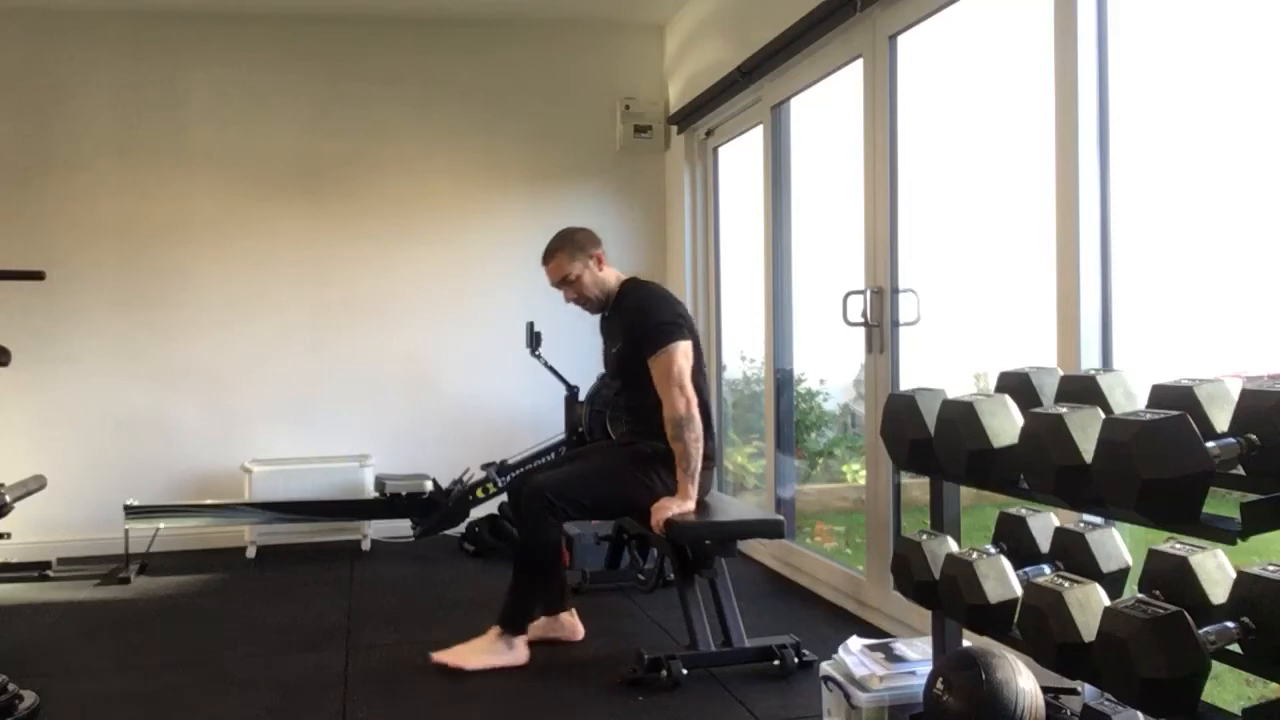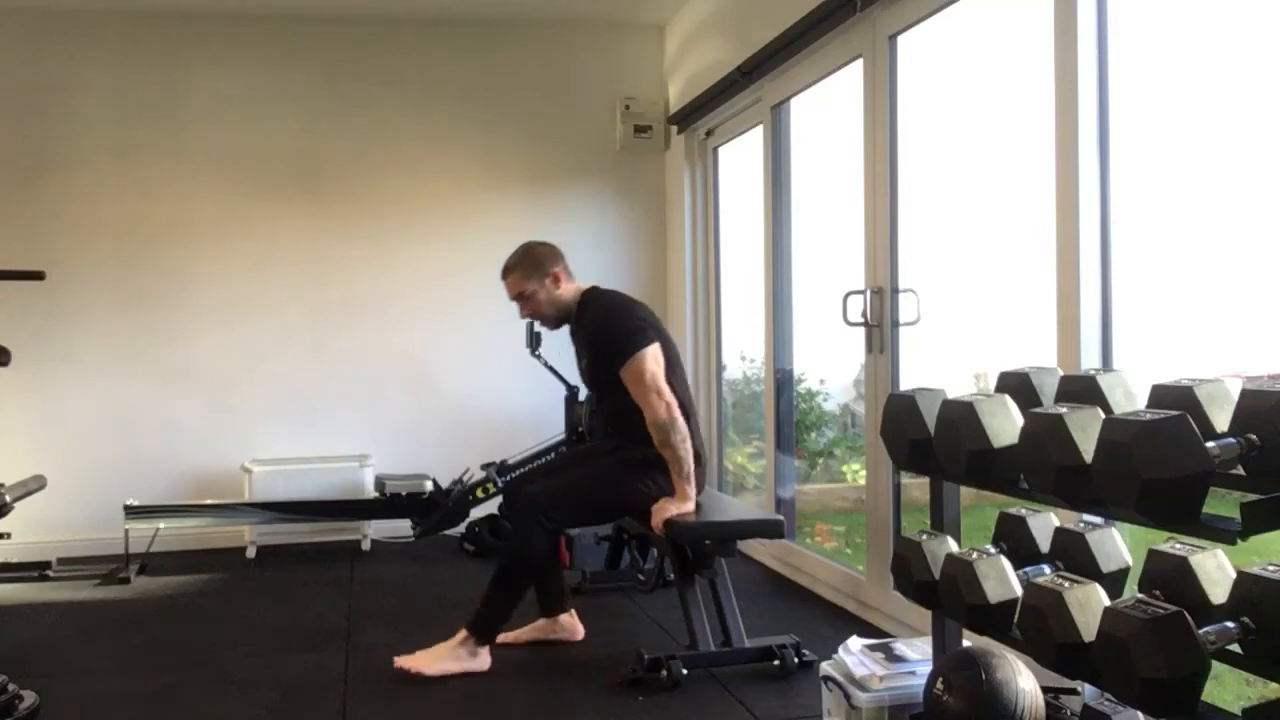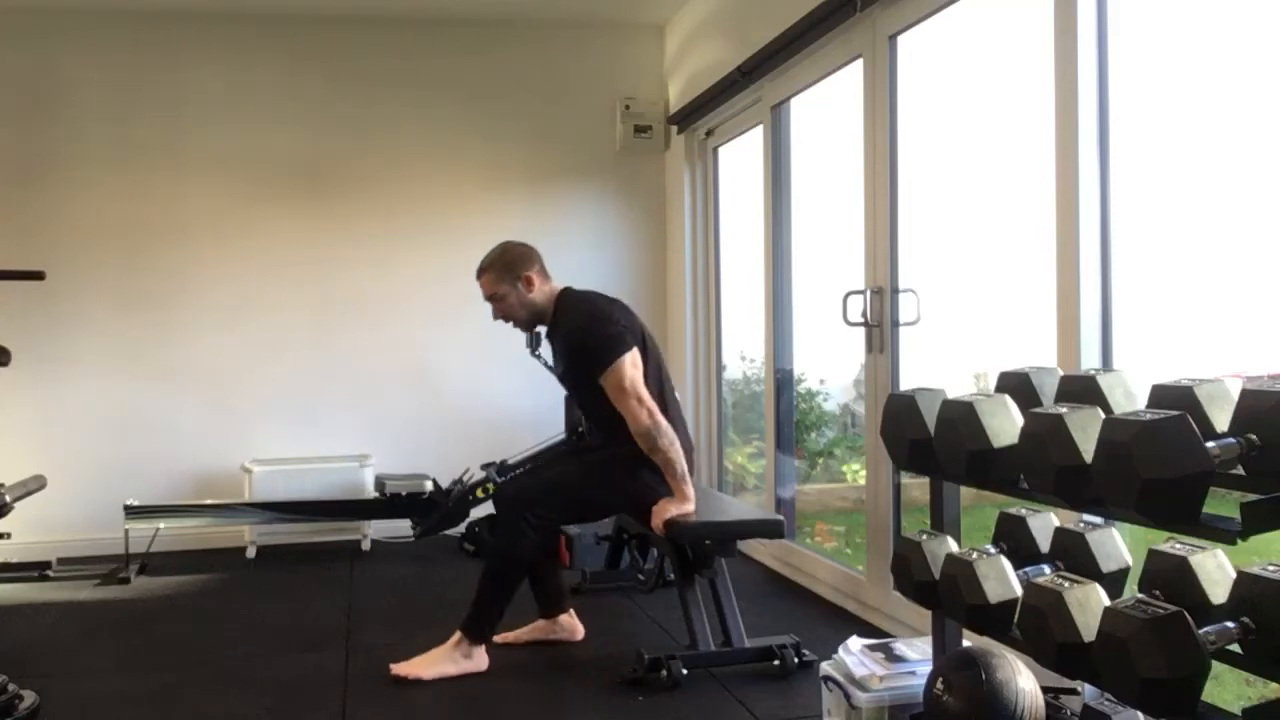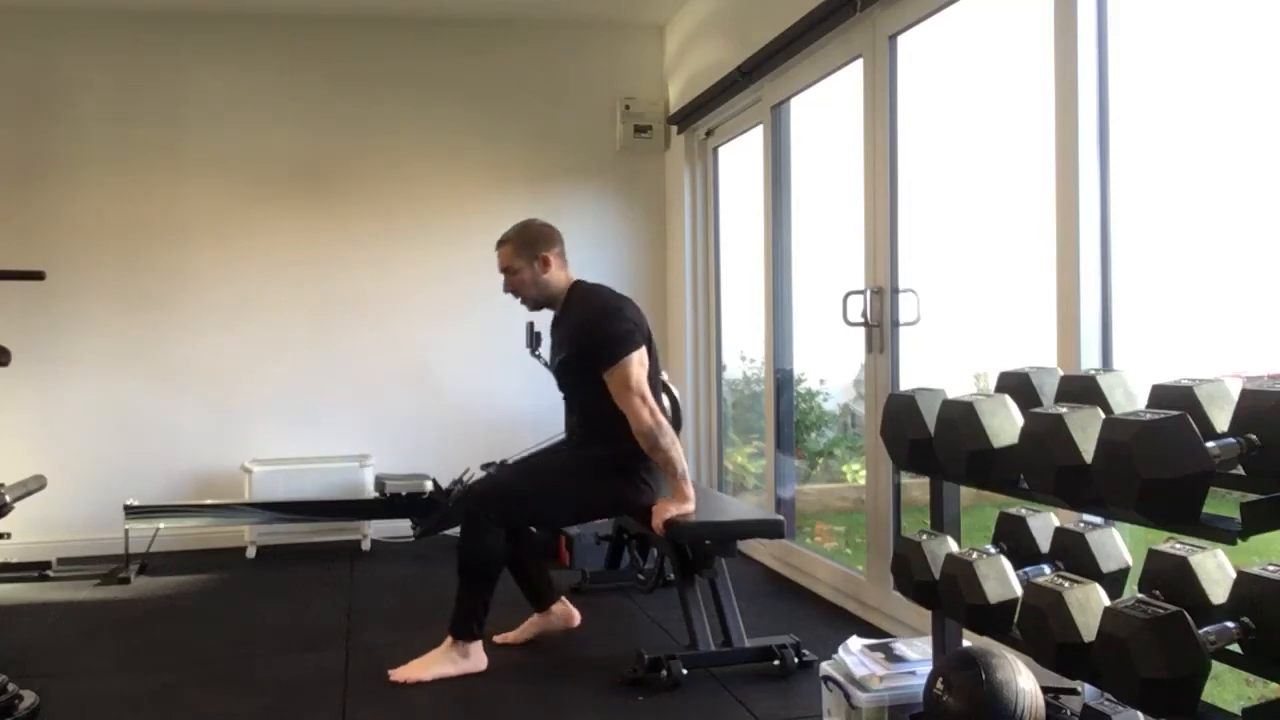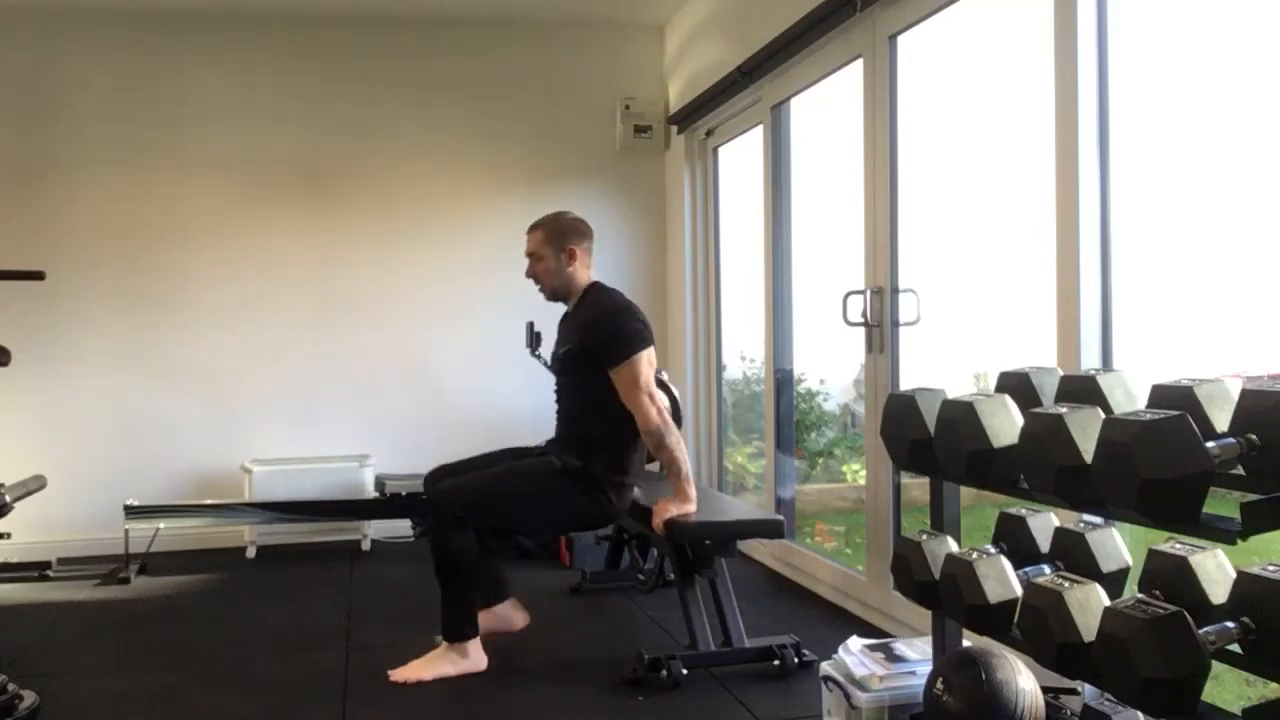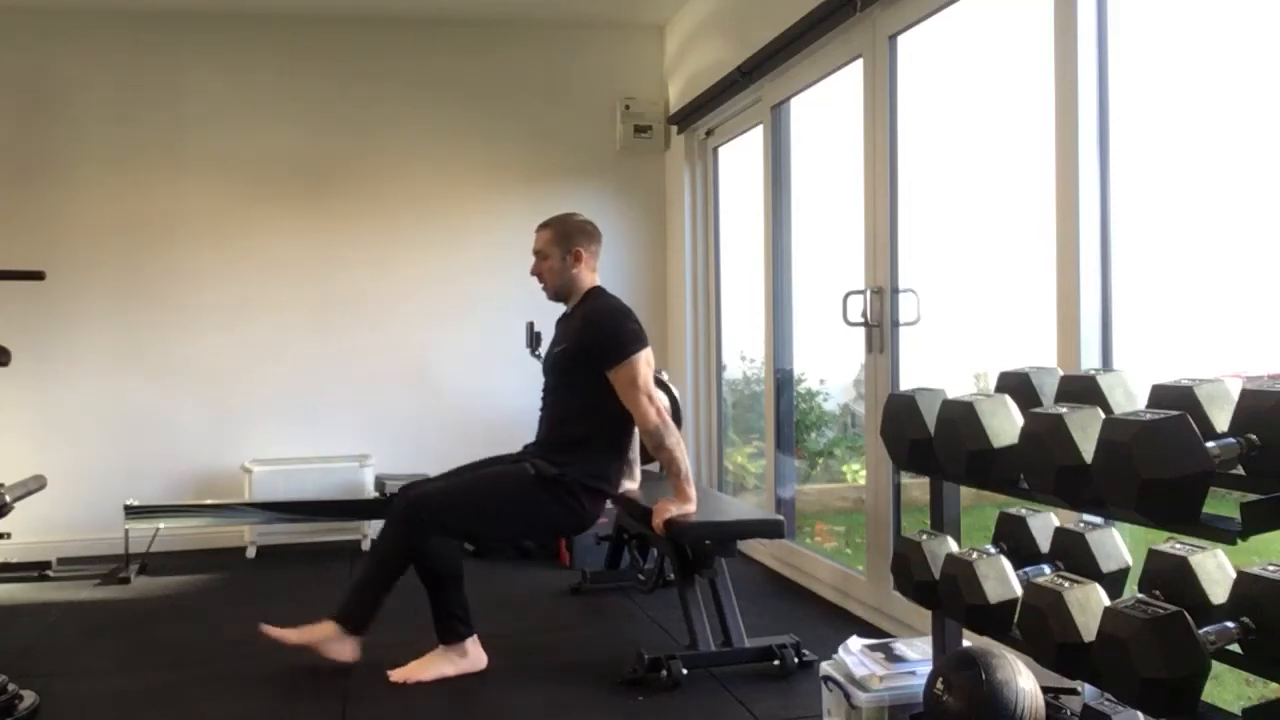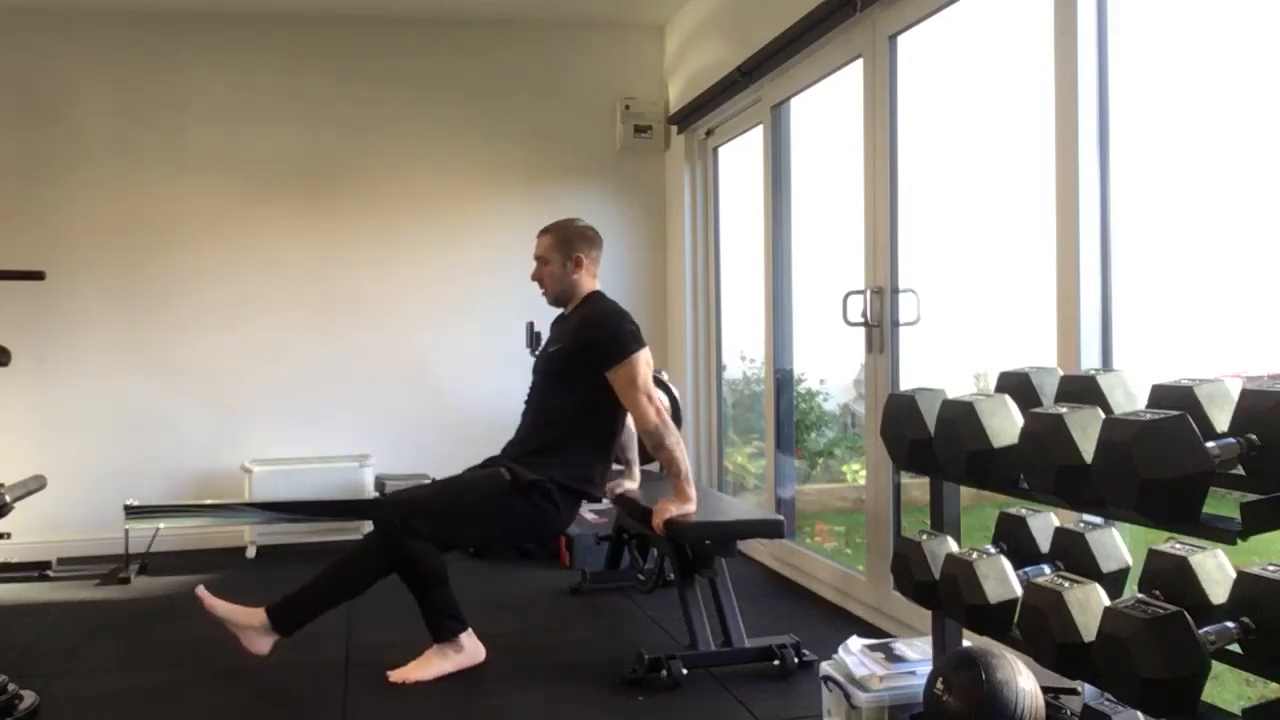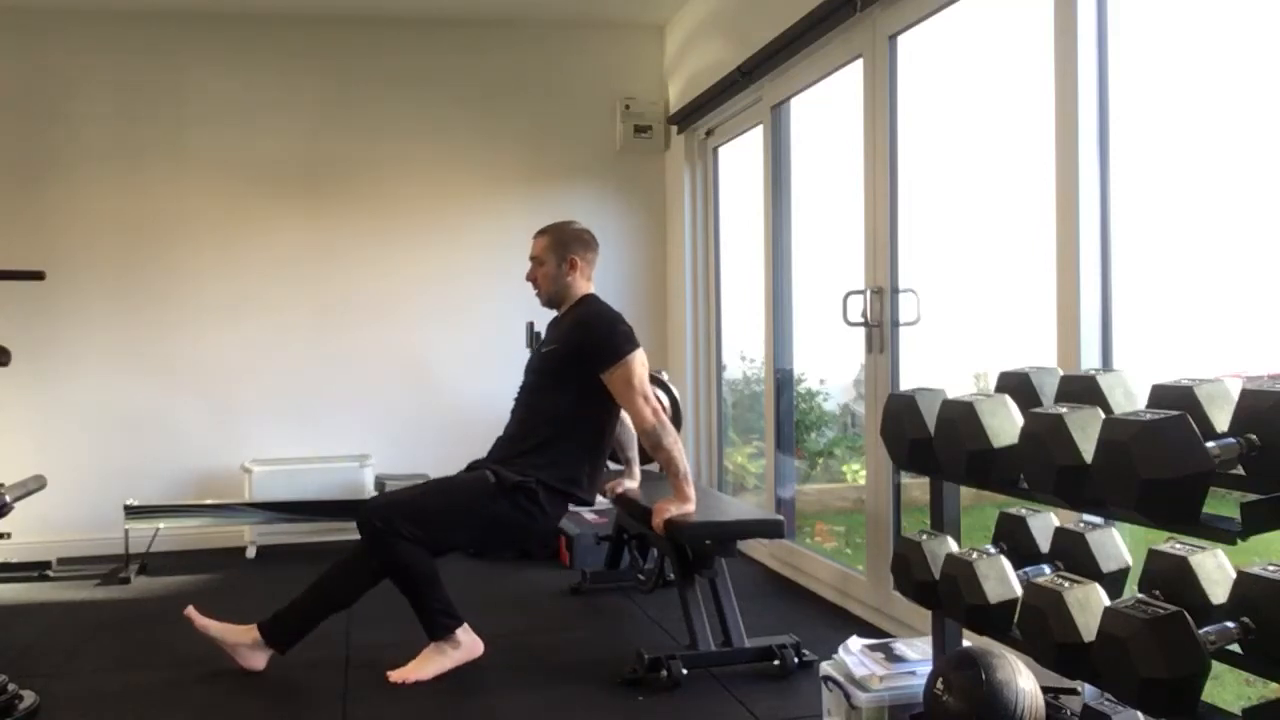
dt=0.2s
person 1, frame 1
left shoulder: (651, 308)
right shoulder: (613, 313)
left elbow: (682, 401)
left wrist: (685, 493)
left hip: (663, 461)
right hip: (637, 446)
left knee: (542, 497)
right knee: (525, 490)
left ankle: (510, 639)
right ankle: (557, 616)
person 1, frame 2
left shoulder: (614, 317)
right shoulder: (585, 320)
left elbow: (661, 406)
left wrist: (683, 494)
left hip: (657, 465)
right hip: (625, 450)
left knee: (536, 506)
right knee: (520, 493)
left ankle: (473, 645)
right ankle: (558, 618)
person 1, frame 3
left shoulder: (589, 322)
right shoulder: (564, 321)
left elbow: (641, 409)
left wrist: (681, 494)
left hip: (647, 463)
right hip: (616, 449)
left knee: (522, 504)
right knee: (513, 495)
left ankle: (469, 646)
right ankle: (558, 617)
person 1, frame 4
left shoulder: (599, 315)
right shoulder: (567, 316)
left elbow: (641, 408)
left wrist: (682, 494)
left hip: (619, 469)
right hip: (593, 451)
left knee: (483, 502)
right knee: (490, 496)
left ankle: (465, 647)
right ankle: (553, 608)
person 1, frame 5
left shoulder: (610, 317)
right shoulder: (577, 315)
left elbow: (648, 409)
left wrist: (683, 495)
right wrist: (632, 466)
left hip: (588, 483)
right hip: (566, 458)
left knee: (449, 502)
right knee: (442, 482)
left ankle: (462, 647)
right ankle: (498, 605)
person 1, frame 6
left shoulder: (608, 320)
right shoulder: (574, 320)
left elbow: (648, 409)
right elbow: (617, 407)
left wrist: (683, 496)
right wrist: (627, 474)
left hip: (564, 490)
right hip: (543, 466)
left knee: (423, 510)
right knee: (410, 503)
left ankle: (458, 647)
right ankle: (345, 630)
person 1, frame 7
left shoulder: (606, 323)
right shoulder: (570, 323)
left elbow: (648, 410)
right elbow: (607, 406)
left wrist: (683, 496)
right wrist: (628, 474)
left hip: (541, 493)
right hip: (518, 472)
left knee: (399, 516)
right knee: (396, 524)
left ankle: (455, 643)
right ankle: (273, 622)
person 1, frame 8
left shoulder: (599, 326)
right shoulder: (565, 325)
left elbow: (644, 410)
right elbow: (614, 408)
left wrist: (682, 496)
right wrist: (629, 474)
left hip: (525, 494)
right hip: (504, 477)
left knee: (382, 518)
right knee: (384, 533)
left ankle: (452, 639)
right ankle: (265, 639)
